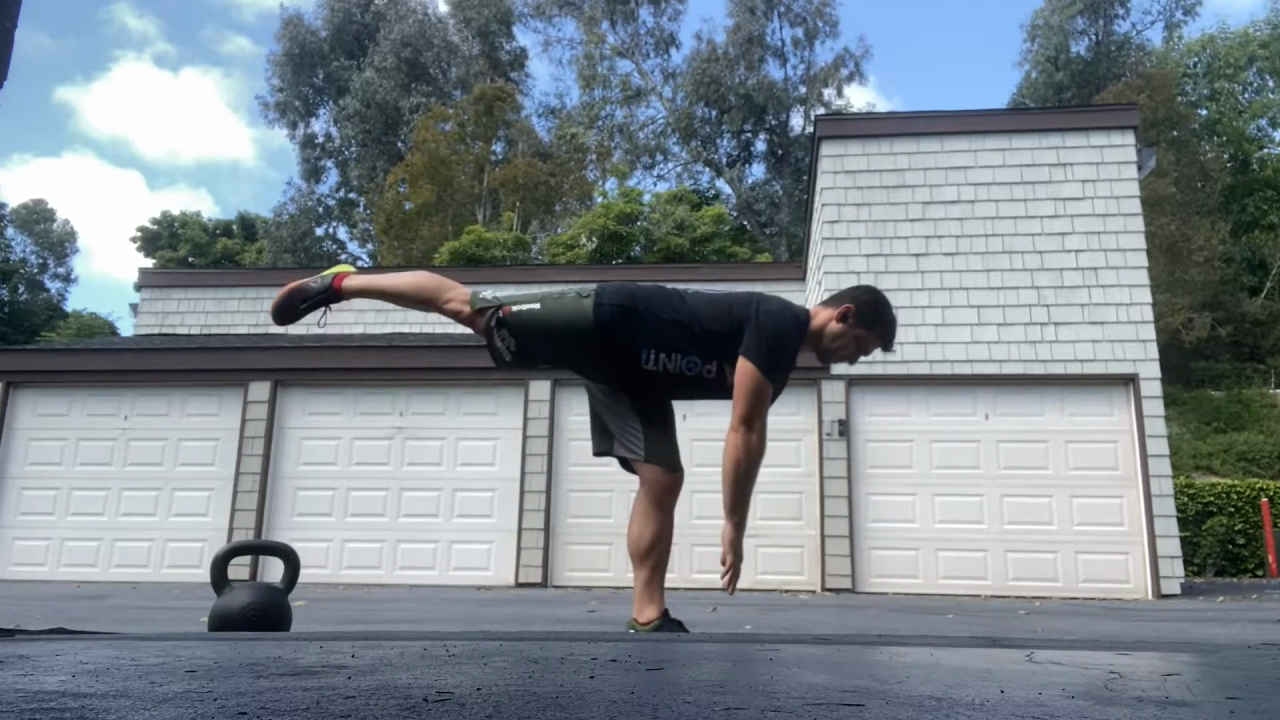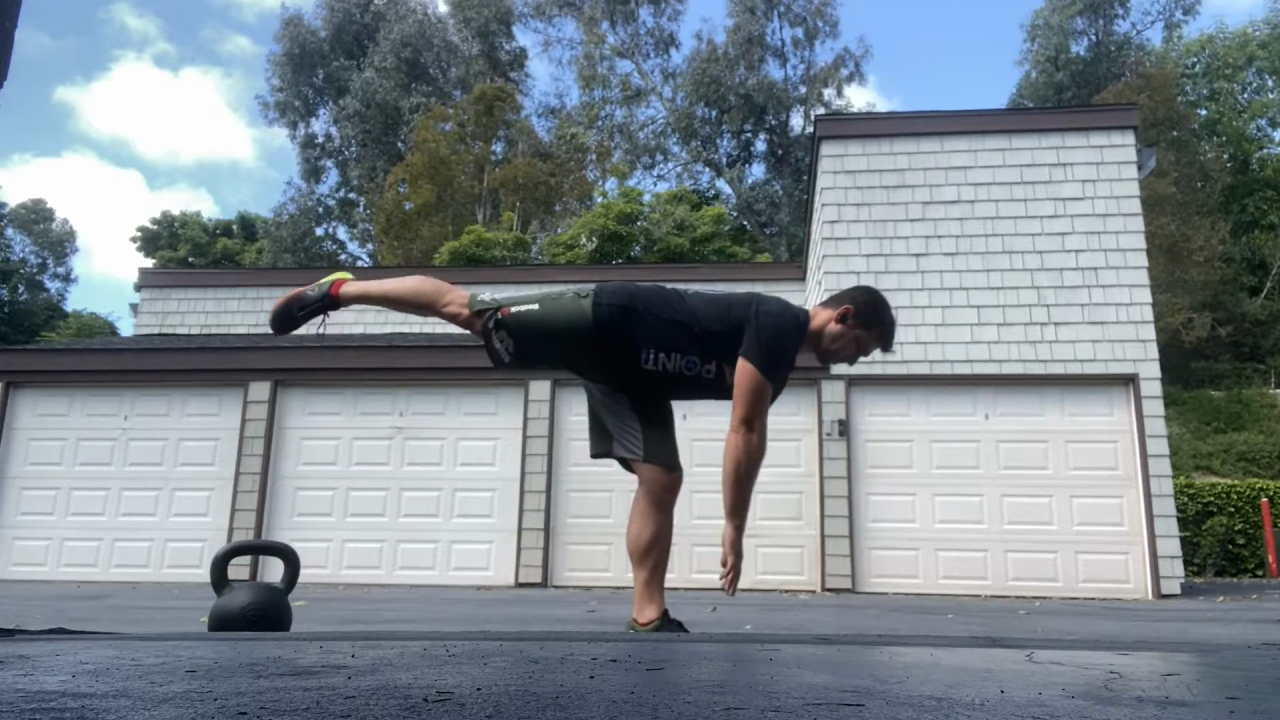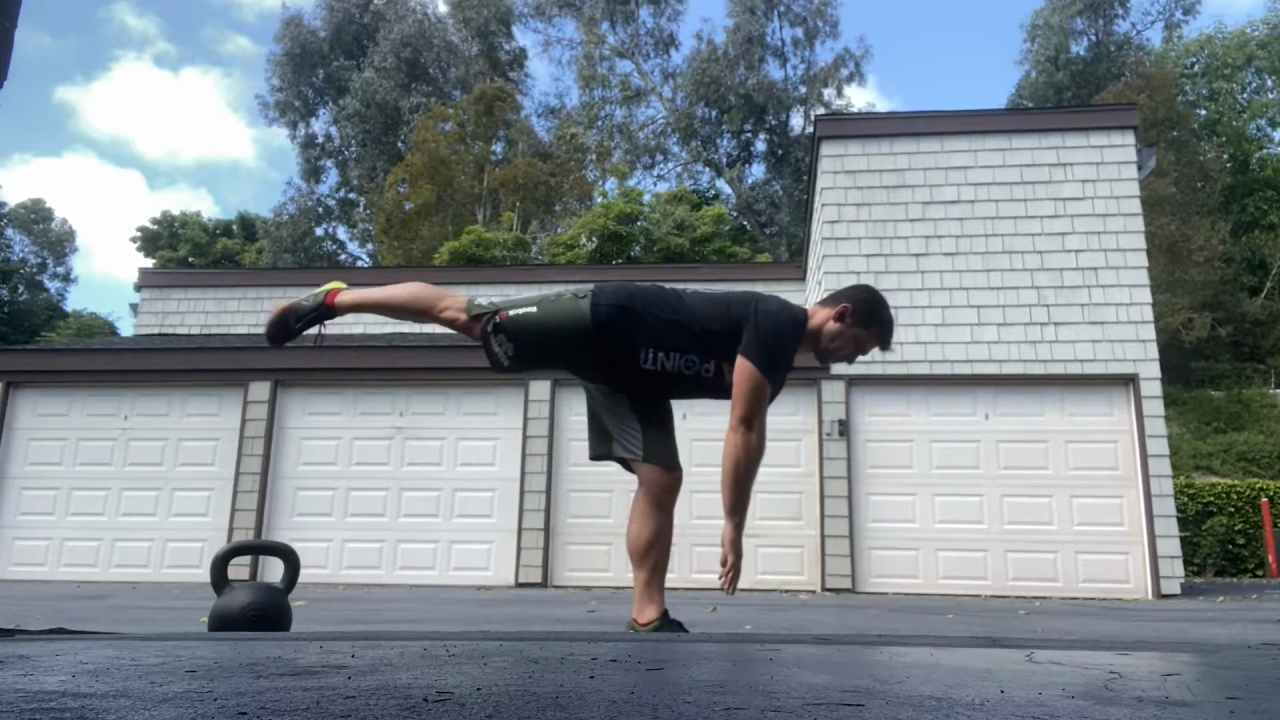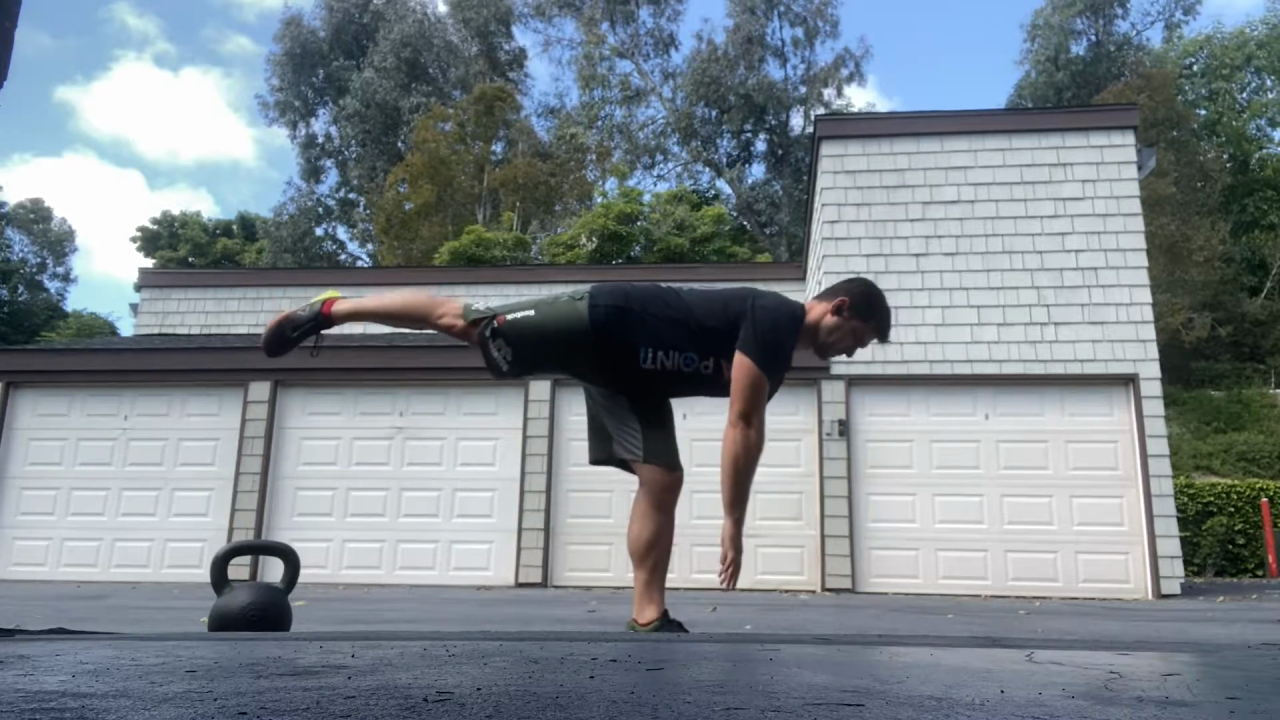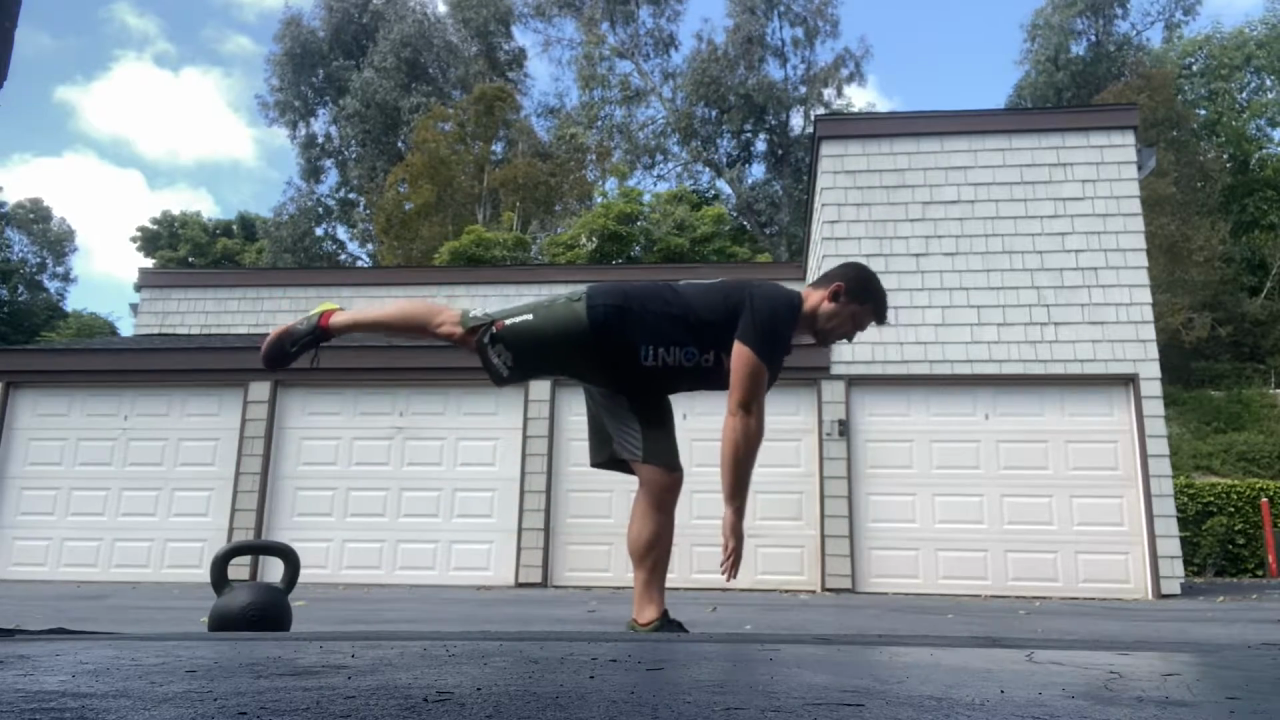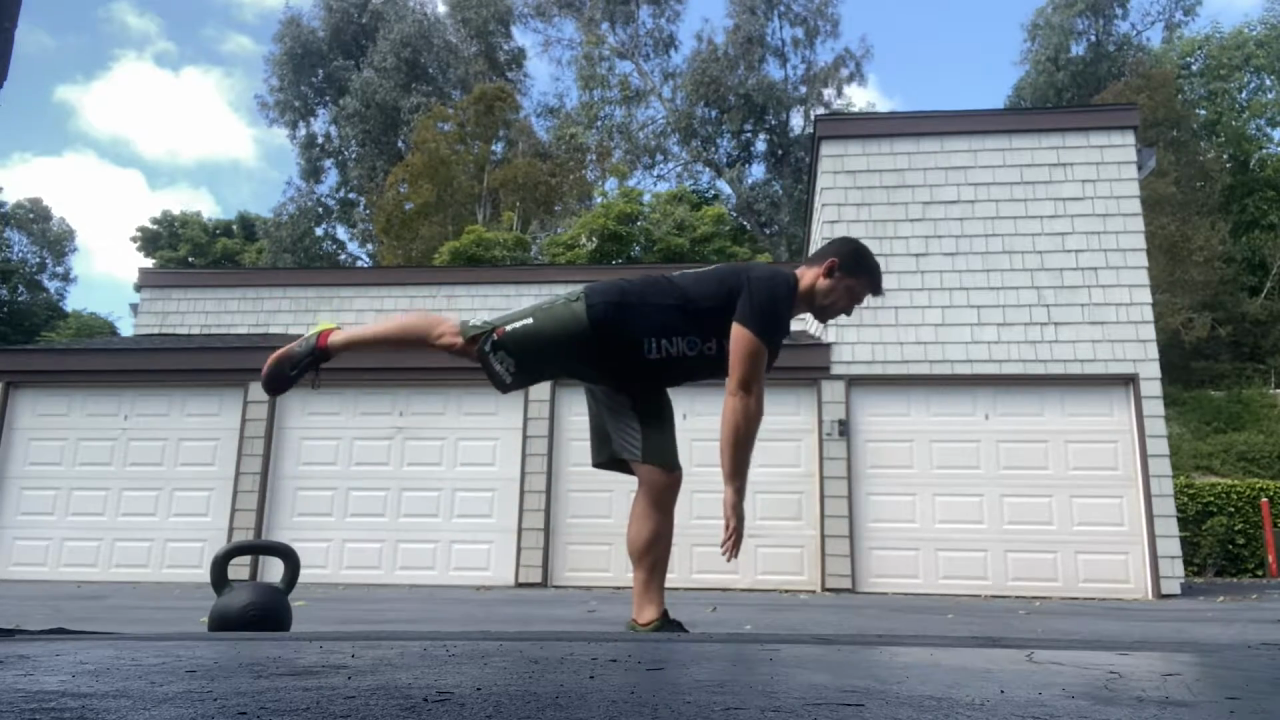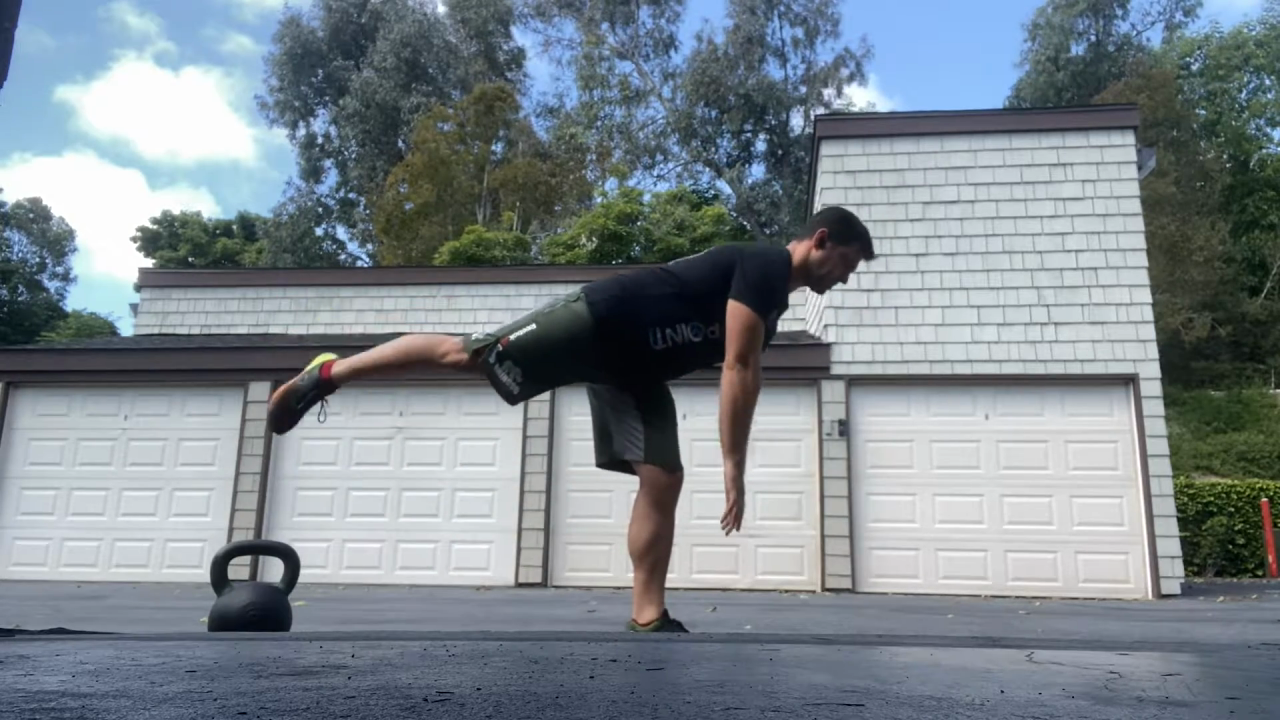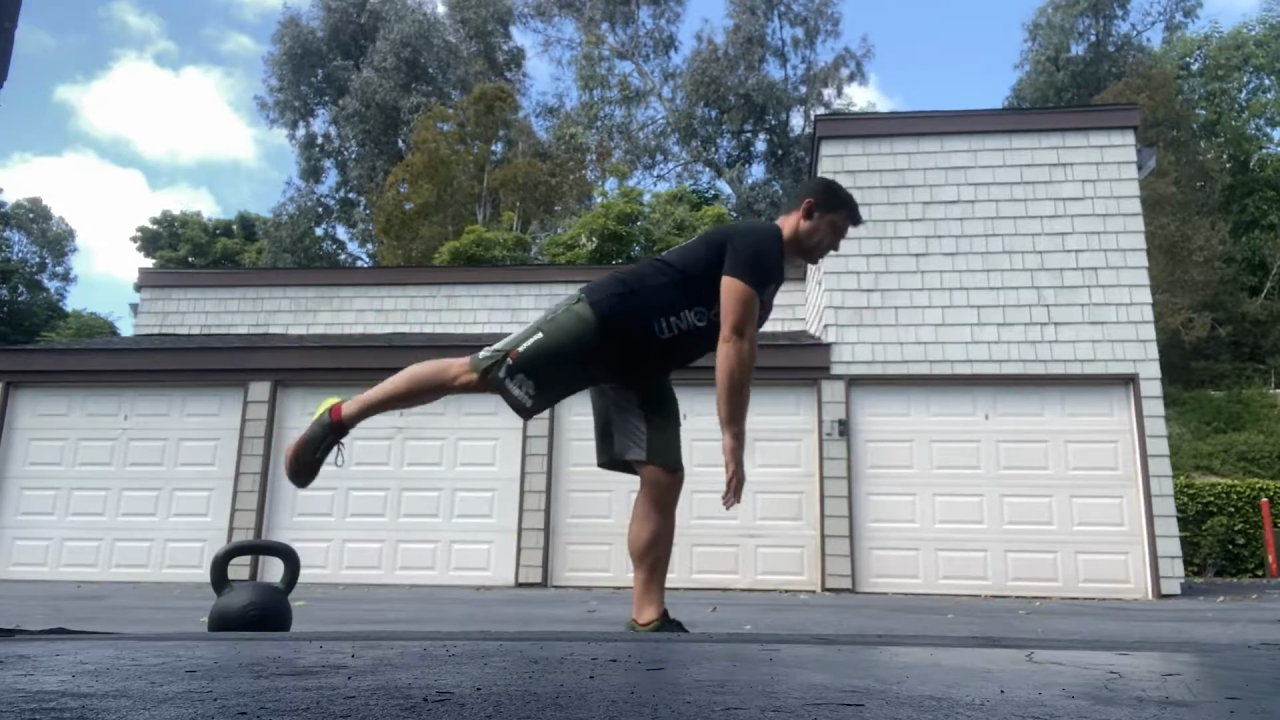
dt=0.1s
person 1, frame 1
left shoulder: (780, 360)
right shoulder: (778, 323)
left elbow: (750, 436)
right elbow: (743, 433)
left wrist: (735, 525)
right wrist: (732, 527)
left hip: (629, 371)
right hip: (599, 325)
left knee: (663, 481)
right knee: (464, 305)
left ankle: (648, 614)
right ankle: (340, 283)
person 1, frame 2
left shoulder: (778, 360)
right shoulder: (777, 324)
left elbow: (749, 436)
right elbow: (743, 434)
left wrist: (736, 526)
right wrist: (733, 527)
left hip: (629, 372)
right hip: (598, 325)
left knee: (661, 481)
right knee: (463, 308)
left ankle: (648, 615)
right ankle: (338, 289)
person 1, frame 3
left shoulder: (779, 356)
right shoulder: (776, 323)
left elbow: (749, 434)
right elbow: (742, 432)
left wrist: (735, 524)
right wrist: (733, 527)
left hip: (627, 369)
right hip: (599, 323)
left knee: (662, 481)
right knee: (462, 313)
left ankle: (648, 615)
right ankle: (334, 300)
person 1, frame 4
left shoulder: (775, 352)
right shoulder: (775, 319)
left elbow: (747, 431)
right elbow: (741, 427)
left wrist: (734, 522)
right wrist: (733, 523)
left hip: (627, 371)
right hip: (597, 324)
left knee: (662, 481)
right knee: (459, 320)
left ankle: (648, 615)
right ankle: (330, 309)
person 1, frame 5
left shoulder: (779, 335)
right shoulder: (773, 305)
left elbow: (747, 418)
right elbow: (740, 416)
left wrist: (731, 508)
right wrist: (734, 512)
left hip: (629, 370)
right hip: (597, 327)
left knee: (662, 483)
right knee: (457, 326)
left ankle: (648, 615)
right ankle: (325, 324)
person 1, frame 6
left shoulder: (774, 319)
right shoulder: (770, 288)
left elbow: (746, 401)
right elbow: (740, 397)
left wrist: (733, 488)
right wrist: (734, 491)
left hip: (630, 369)
right hip: (595, 325)
left knee: (661, 481)
right knee: (455, 337)
left ankle: (648, 614)
right ankle: (324, 343)
person 1, frame 7
left shoulder: (772, 292)
right shoulder: (765, 263)
left elbow: (742, 374)
right elbow: (738, 370)
left wrist: (735, 466)
right wrist: (734, 467)
left hip: (636, 366)
right hip: (598, 324)
left knee: (663, 482)
right knee: (463, 354)
left ankle: (648, 616)
right ankle: (330, 374)
person 1, frame 8
left shoulder: (766, 270)
right shoulder: (758, 241)
left elbow: (737, 352)
right elbow: (734, 344)
left wrist: (734, 438)
right wrist: (733, 439)
left hip: (639, 364)
right hip: (599, 322)
left knee: (663, 481)
right knee: (472, 373)
left ankle: (648, 617)
right ankle: (341, 415)
